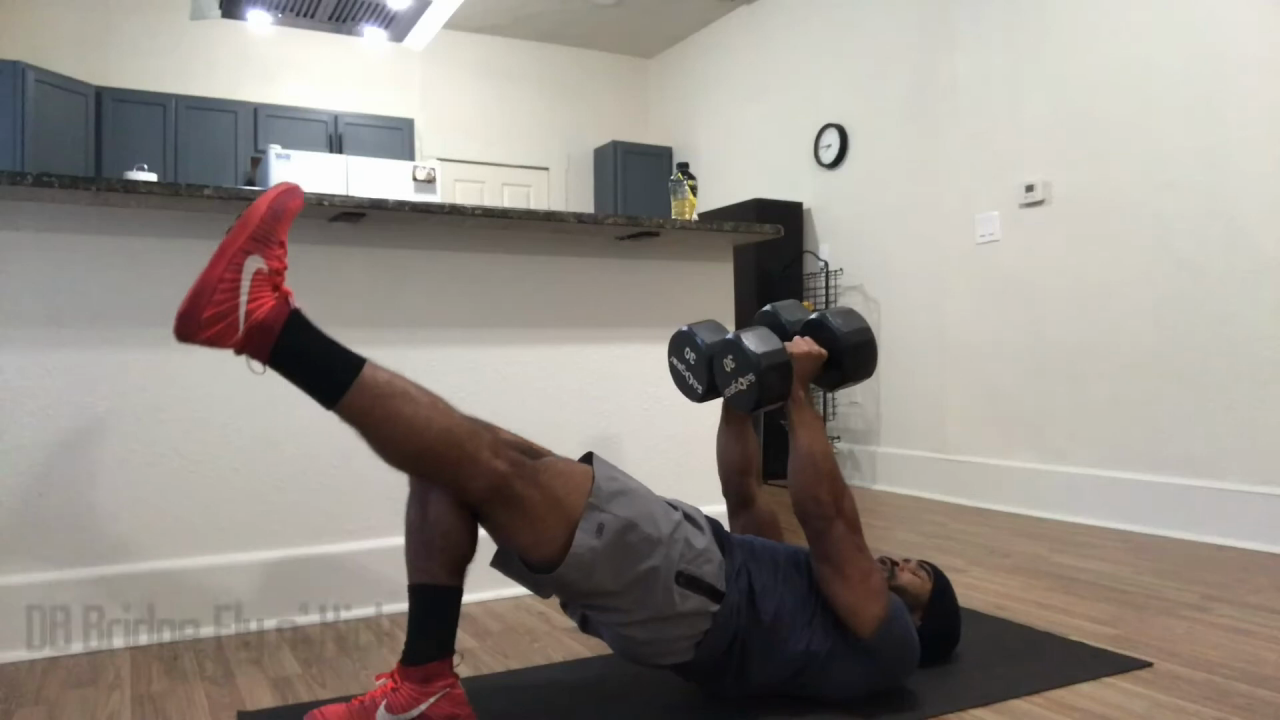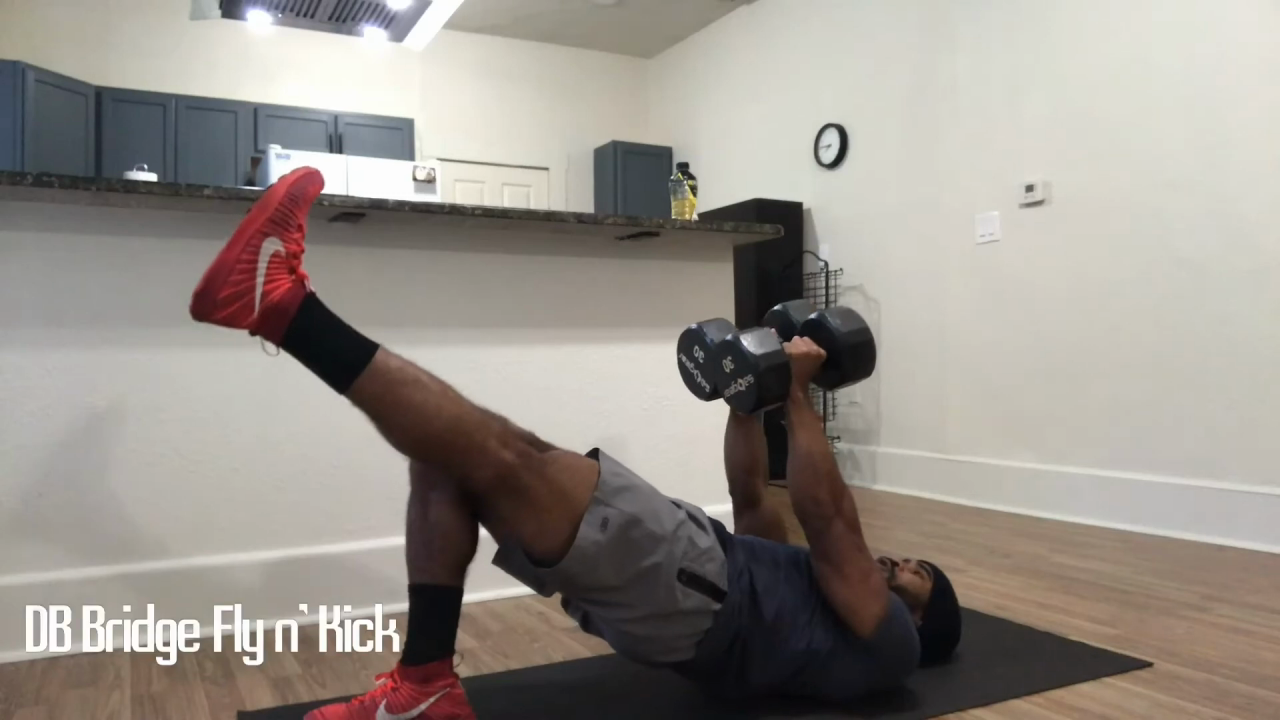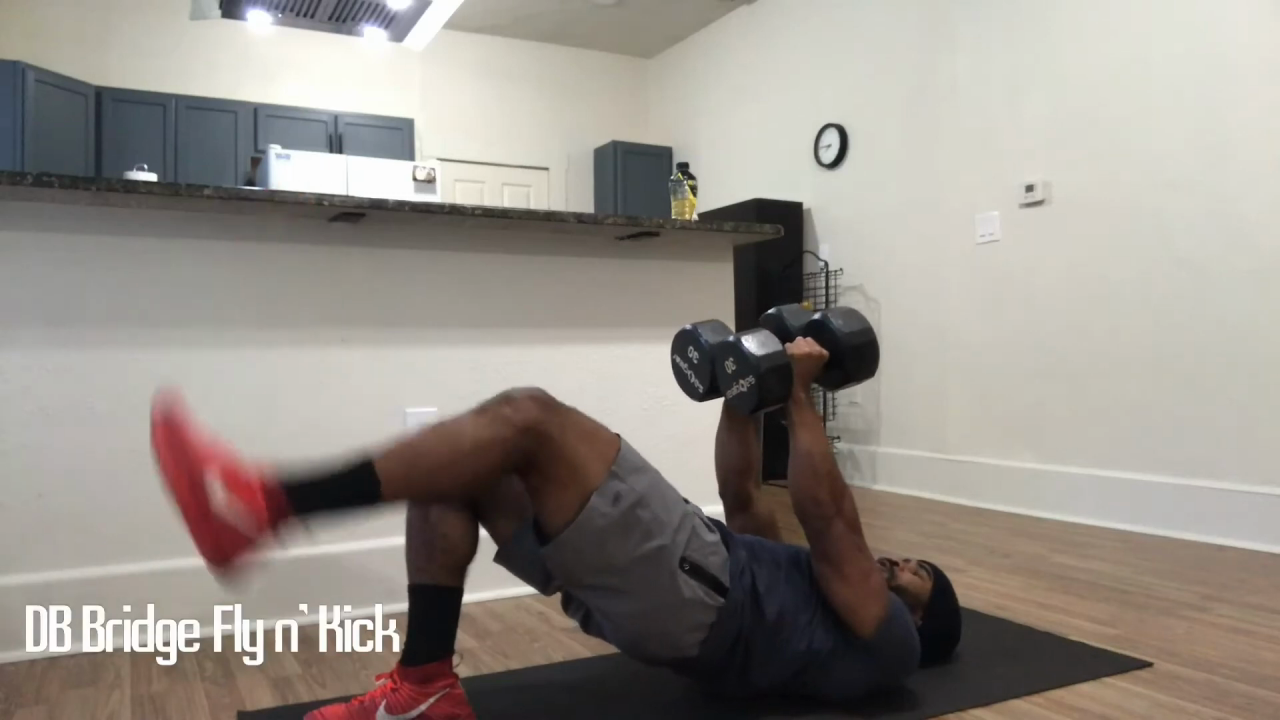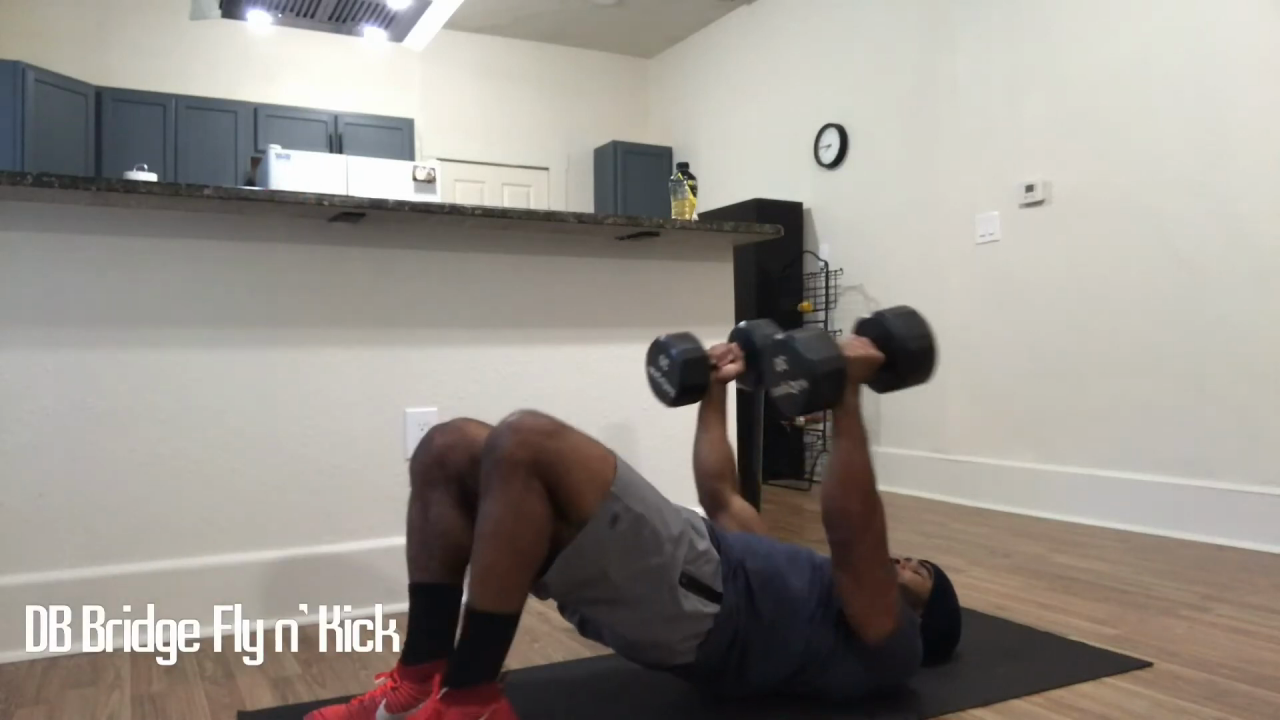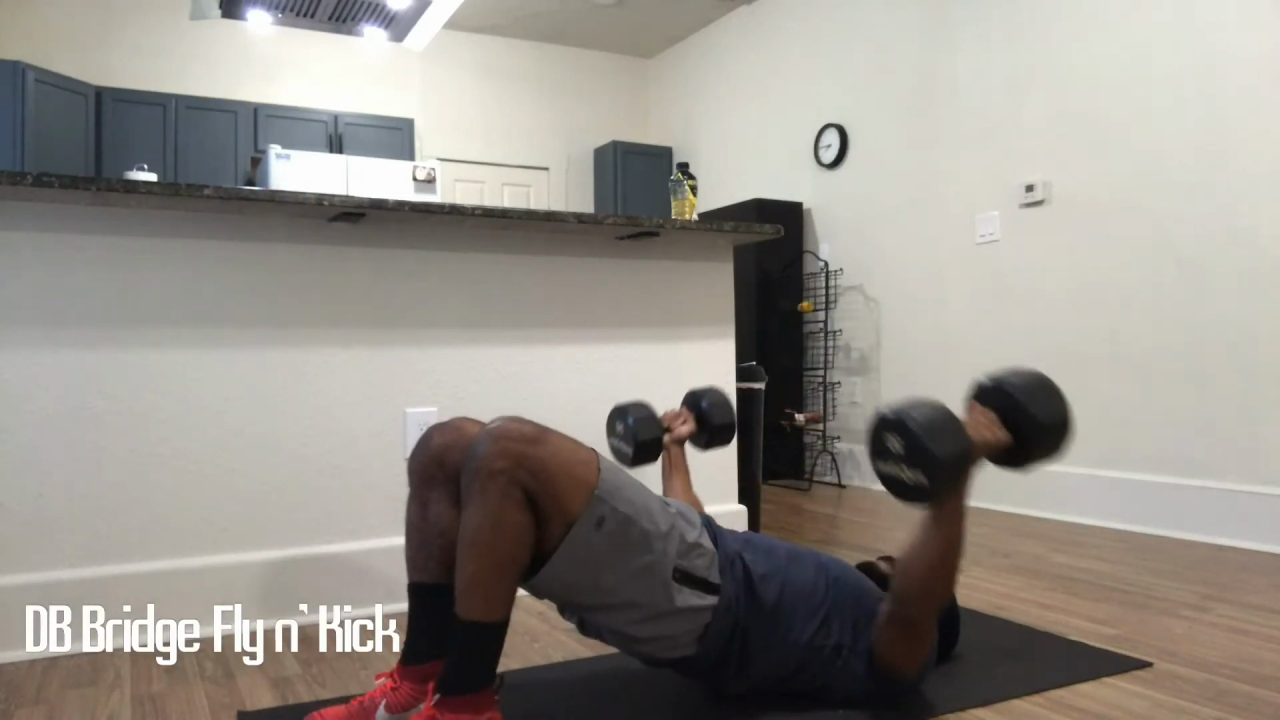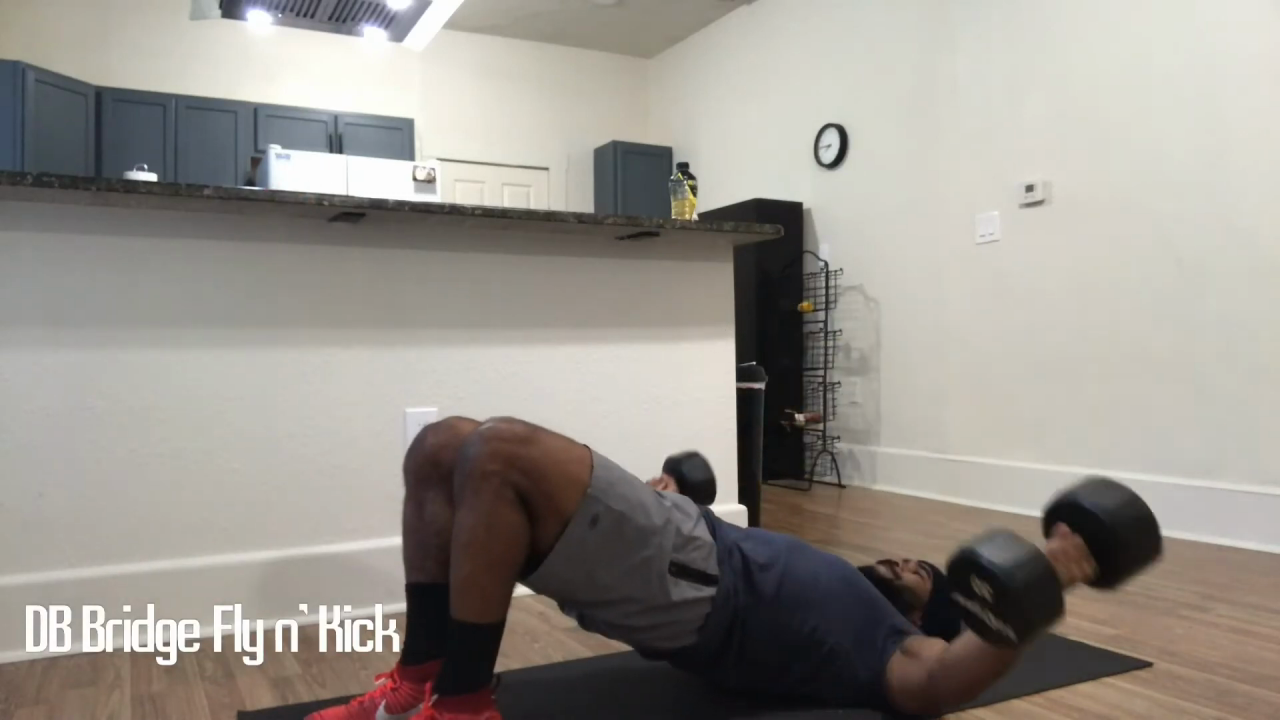
dt=0.4s
person 1, frame 1
left shoulder: (886, 643)
right shoulder: (812, 591)
left elbow: (829, 519)
right elbow: (745, 497)
left wrist: (797, 397)
left hip: (688, 590)
right hip: (653, 584)
left knee: (487, 463)
right knee: (452, 465)
left ankle: (265, 321)
person 1, frame 2
left shoulder: (885, 643)
right shoulder: (814, 588)
left elbow: (828, 519)
right elbow: (751, 499)
left wrist: (797, 396)
left hip: (688, 591)
right hip: (655, 583)
left knee: (497, 454)
right knee: (447, 461)
left ankle: (278, 304)
person 1, frame 3
left shoulder: (885, 643)
right shoulder: (811, 587)
left elbow: (828, 520)
right elbow: (742, 498)
left wrist: (800, 396)
left hip: (691, 592)
right hip: (651, 585)
left knee: (529, 415)
right knee: (443, 446)
left ankle: (269, 506)
person 1, frame 4
left shoulder: (887, 643)
right shoulder: (814, 583)
left elbow: (857, 533)
right elbow: (721, 495)
left wrist: (847, 399)
right wrist: (715, 395)
left hip: (688, 593)
right hip: (661, 569)
left knee: (526, 441)
right knee: (450, 449)
person 1, frame 5
left shoulder: (886, 653)
right shoulder: (818, 587)
left elbow: (918, 607)
left wrist: (954, 476)
right wrist: (676, 454)
left hip: (692, 597)
left knee: (506, 452)
right knee: (447, 449)
person 1, frame 6
left shoulder: (893, 643)
right shoulder: (831, 592)
right wrist: (672, 500)
left hip: (691, 583)
left knee: (499, 453)
right knee: (443, 448)
